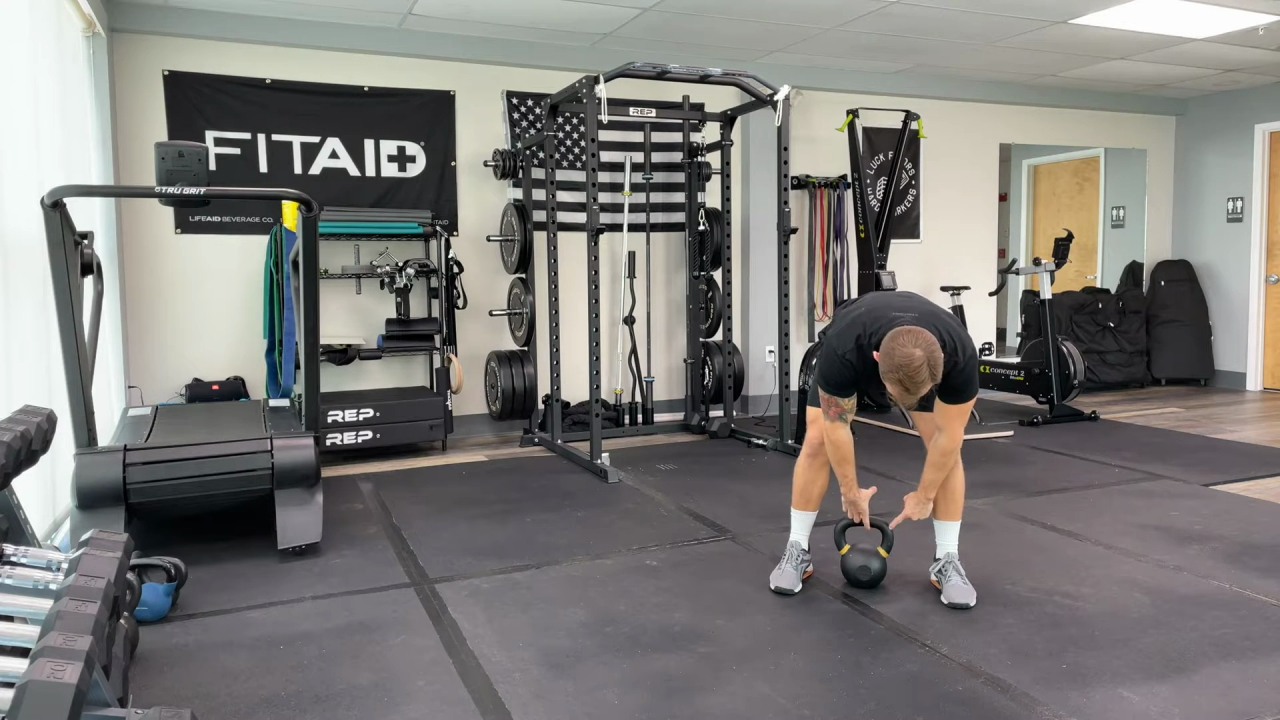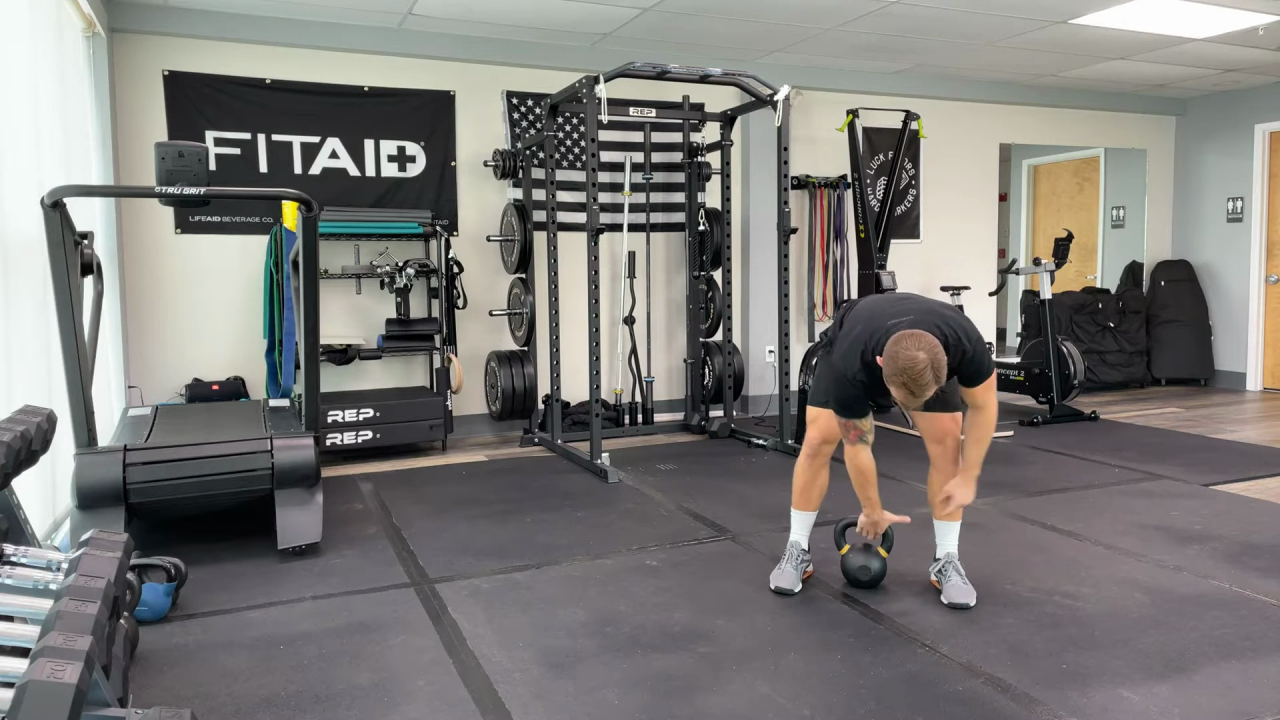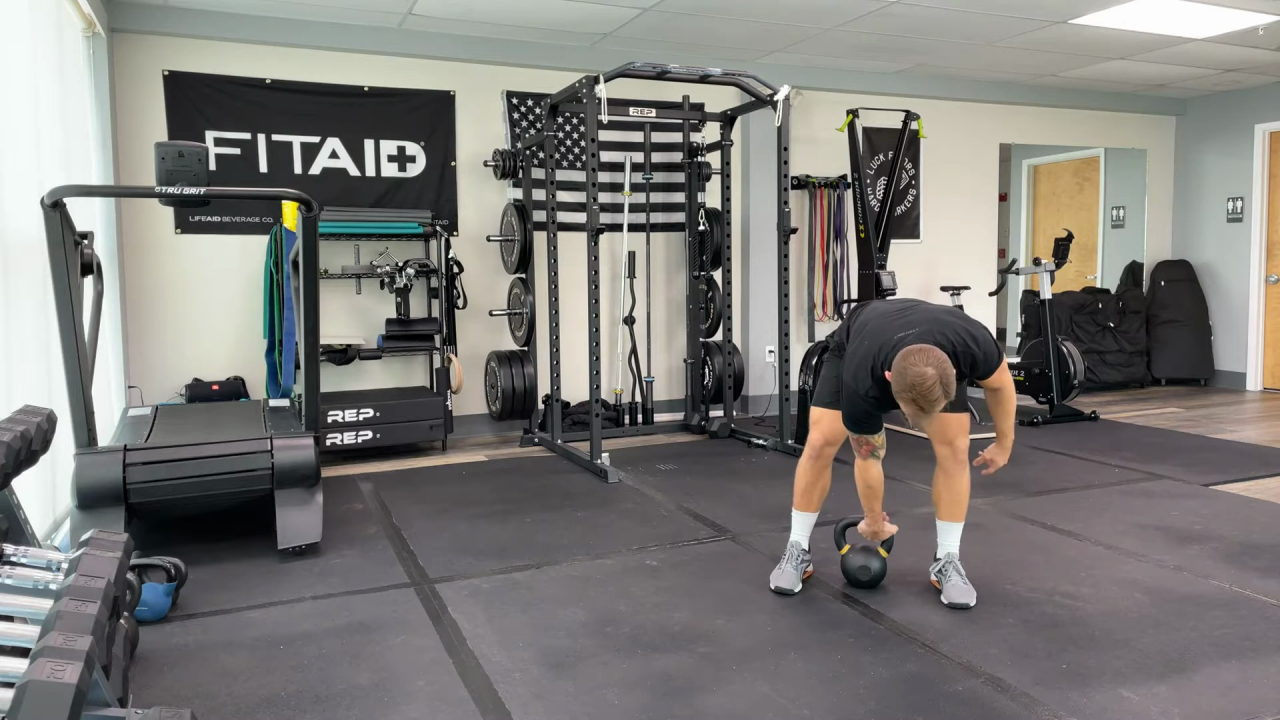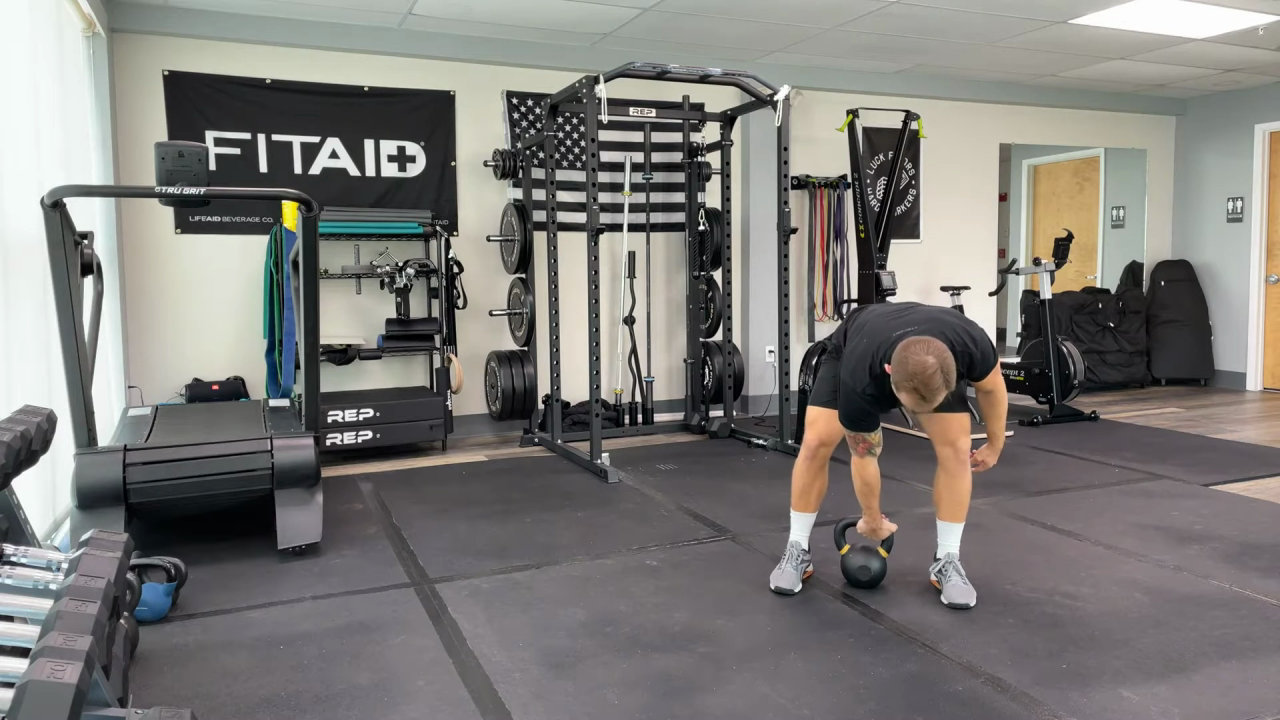
dt=0.4s
person 1, frame 1
left shoulder: (959, 354)
right shoulder: (843, 349)
left elbow: (948, 435)
right elbow: (836, 426)
left wrist: (924, 496)
right wrist: (850, 491)
left hip: (926, 361)
right hip: (855, 349)
left knee: (945, 449)
right knee: (816, 441)
left ankle: (947, 560)
right ankle: (797, 551)
person 1, frame 2
left shoulder: (964, 343)
right shoulder: (850, 366)
left elbow: (983, 406)
right elbow: (856, 446)
left wrist: (967, 478)
right wrist: (873, 513)
right hip: (846, 344)
left knee: (946, 442)
right knee: (818, 440)
left ankle: (946, 560)
right ankle: (797, 550)
person 1, frame 3
left shoulder: (971, 345)
right shoulder: (862, 382)
left elbow: (999, 384)
right elbow: (868, 459)
left wrist: (1004, 443)
right wrist: (874, 522)
right hip: (853, 345)
left knee: (954, 447)
right knee: (820, 443)
left ankle: (947, 560)
right ankle: (797, 551)
person 1, frame 4
left shoulder: (969, 345)
right shoulder: (860, 380)
left elbow: (991, 387)
right elbow: (864, 457)
left wrist: (995, 443)
right wrist: (872, 519)
right hip: (850, 350)
left knee: (956, 448)
right knee: (816, 442)
left ankle: (947, 561)
right ankle: (797, 551)
